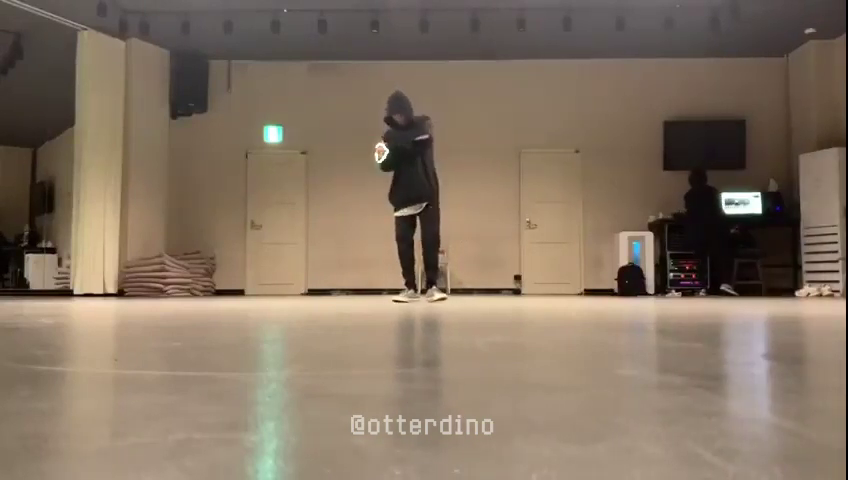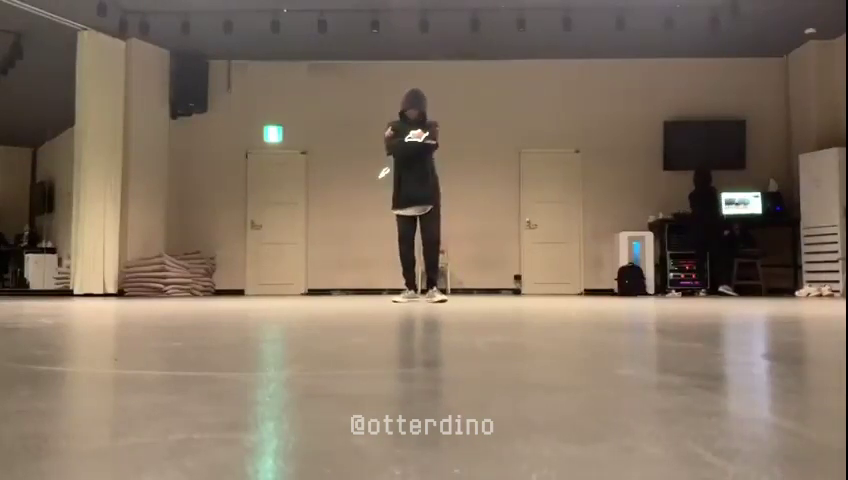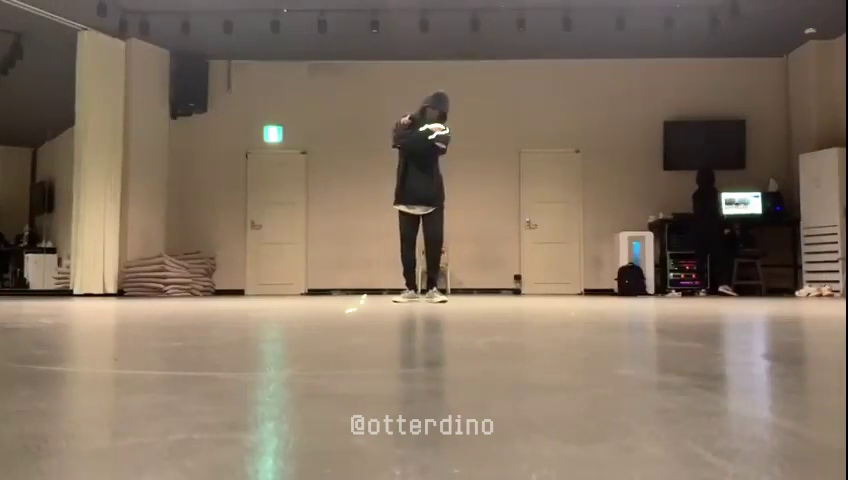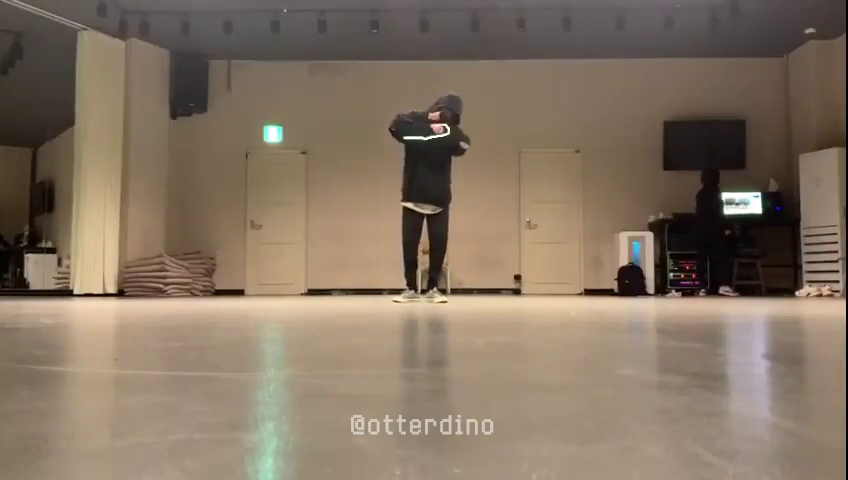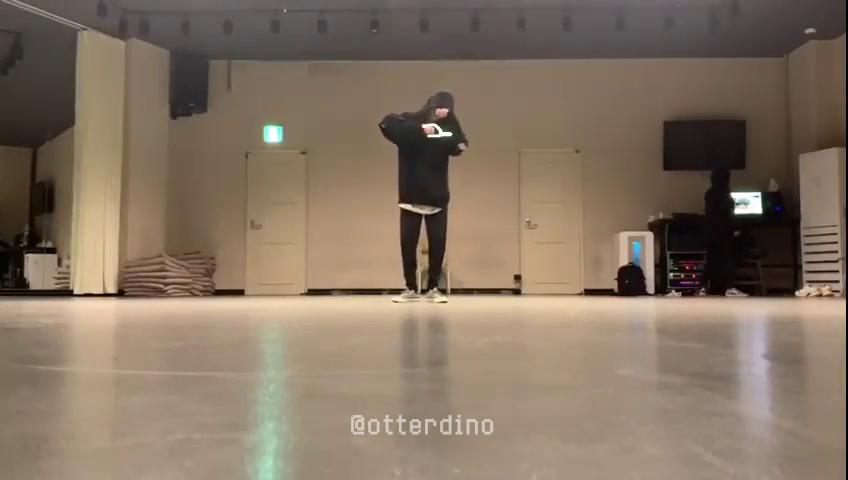
dt=0.4s
person 1, frame 1
left shoulder: (422, 123)
right shoulder: (390, 134)
left elbow: (423, 139)
right elbow: (387, 166)
left wrist: (395, 142)
right wrist: (382, 156)
left hip: (426, 192)
right hip: (403, 195)
left knee: (431, 239)
right knee: (403, 240)
left ankle: (432, 286)
right ankle: (410, 287)
person 1, frame 2
left shoulder: (430, 127)
right shoulder: (395, 127)
left elbow: (430, 144)
right elbow: (392, 149)
left wrist: (409, 139)
right wrist: (412, 138)
left hip: (428, 193)
right hip: (404, 194)
left knee: (432, 240)
right knee: (405, 241)
left ankle: (432, 287)
right ankle: (410, 288)
person 1, frame 3
left shoulder: (440, 130)
right shoulder: (407, 123)
left elbow: (439, 146)
right elbow: (400, 142)
left wrist: (414, 127)
right wrist: (426, 133)
left hip: (432, 195)
right hip: (408, 193)
left knee: (435, 241)
right knee: (407, 241)
left ankle: (432, 288)
right ankle: (410, 288)
person 1, frame 4
left shoulder: (450, 130)
right shoulder: (416, 120)
left elbow: (462, 145)
right elbow: (395, 126)
left wrist: (445, 122)
right wrist: (428, 129)
left hip: (439, 195)
right hip: (414, 194)
left knee: (439, 242)
right knee: (409, 242)
left ankle: (433, 288)
right ankle: (411, 288)
person 1, frame 5
left shoulder: (445, 130)
right shoulder: (411, 121)
left elbow: (460, 146)
right elbow: (386, 124)
left wrist: (450, 119)
right wrist: (418, 129)
left hip: (437, 196)
right hip: (411, 195)
left knee: (438, 242)
right knee: (408, 242)
left ankle: (433, 288)
right ankle: (410, 288)
person 2, frame 1
left shoulder: (689, 195)
right shoulder: (712, 191)
right elbow: (718, 211)
right wrist: (727, 227)
left hip: (696, 232)
right hip: (713, 229)
left knee: (702, 259)
right knee: (722, 255)
right ankle: (724, 283)
person 2, frame 2
left shoulder: (693, 195)
right shoulder: (712, 192)
right elbow: (716, 213)
right wrist: (724, 229)
left hip: (698, 232)
right hip: (712, 230)
left knee: (702, 259)
right knee: (722, 256)
right ankle: (723, 284)
person 2, frame 3
left shoulder: (696, 195)
right shoulder: (713, 192)
right elbow: (716, 212)
right wrist: (724, 228)
left hip: (699, 231)
right hip: (713, 230)
left knee: (703, 259)
right knee: (722, 257)
right ankle: (723, 284)
person 2, frame 4
left shoulder: (700, 194)
right shoulder: (714, 192)
right elbow: (717, 212)
right wrist: (725, 228)
left hip: (702, 231)
right hip: (714, 231)
left knee: (704, 259)
right knee: (722, 258)
right ankle: (724, 286)
person 2, frame 5
left shoulder: (709, 193)
right shoulder: (724, 192)
right elbow: (728, 212)
right wrist: (733, 229)
left hip: (711, 231)
right hip: (723, 231)
left knee: (712, 259)
right knee: (728, 259)
left ankle: (708, 287)
right ankle: (729, 288)
